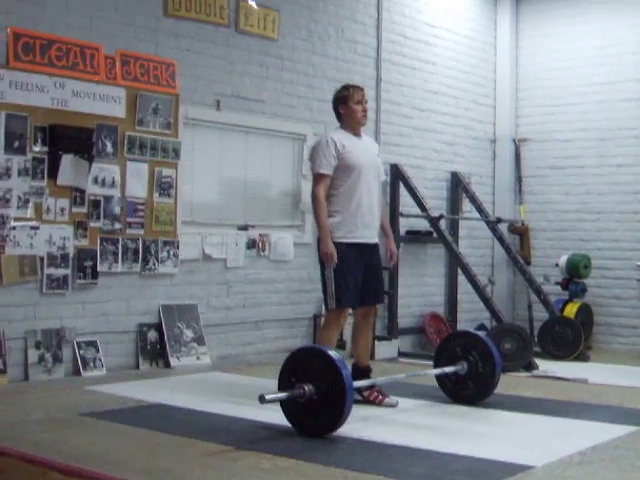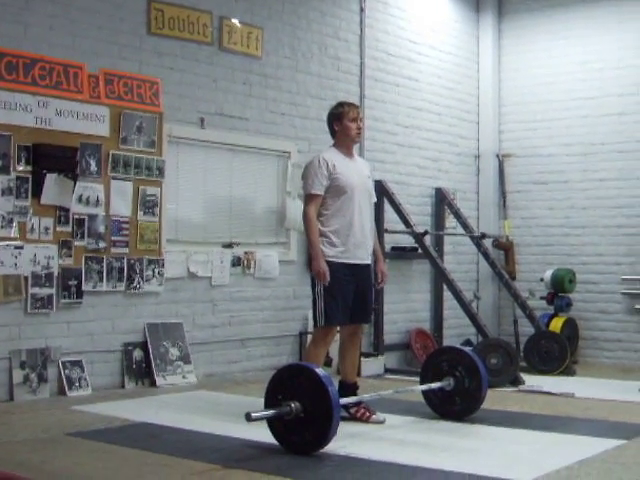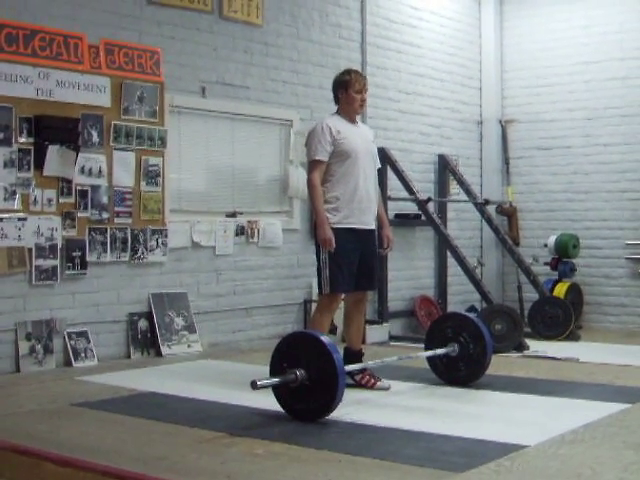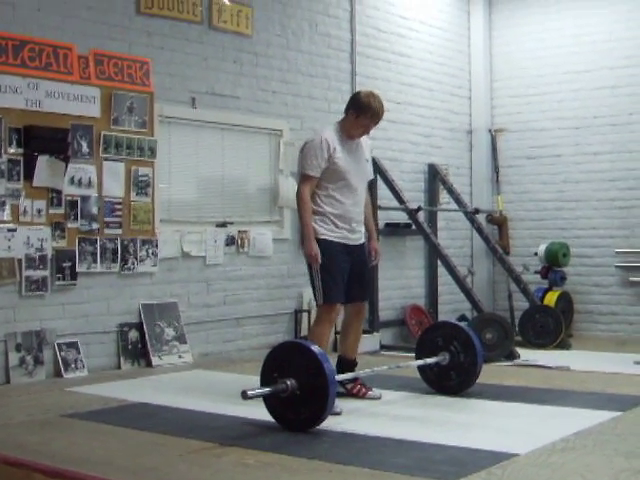
dt=1s
person 1, frame 1
left shoulder: (371, 145)
right shoulder: (331, 142)
right elbow: (319, 192)
left wrist: (389, 236)
right wrist: (325, 237)
left hip: (368, 242)
right hip: (342, 242)
left knee: (368, 310)
right knee: (338, 311)
left ankle: (361, 380)
person 1, frame 2
left shoulder: (363, 166)
right shoulder: (324, 161)
right elbow: (310, 211)
left wrist: (379, 257)
right wrist: (317, 257)
left hip: (361, 262)
right hip: (334, 261)
left knee: (354, 329)
right knee: (326, 329)
left ankle: (348, 397)
person 1, frame 3
left shoulder: (366, 132)
right shoulder: (326, 128)
right elbow: (314, 178)
left wrist: (384, 224)
right wrist: (322, 224)
left hip: (365, 227)
right hip: (338, 228)
left knee: (359, 297)
right knee: (330, 298)
left ankle: (354, 365)
person 1, frame 4
left shoulder: (363, 145)
right shoulder: (322, 142)
right elbow: (304, 191)
left wrist: (372, 236)
right wrist: (309, 239)
left hip: (356, 240)
right hip: (327, 240)
left knee: (357, 310)
right knee: (330, 309)
left ankle: (345, 376)
